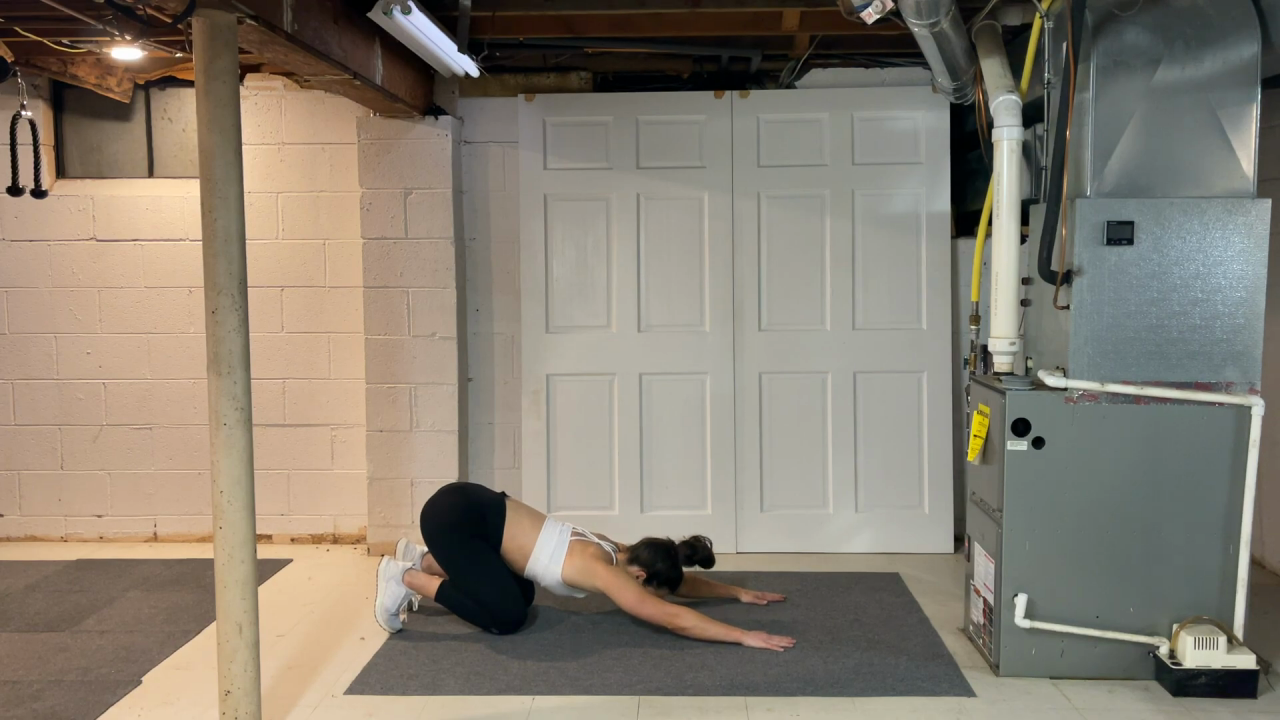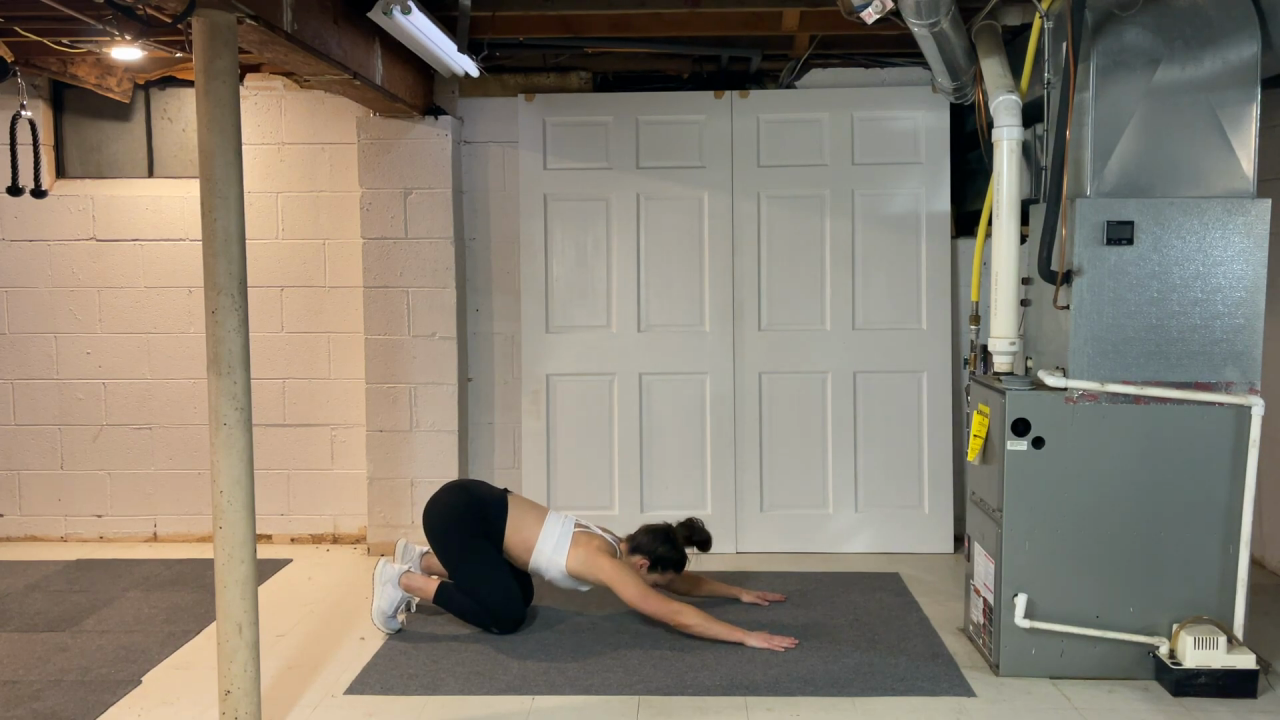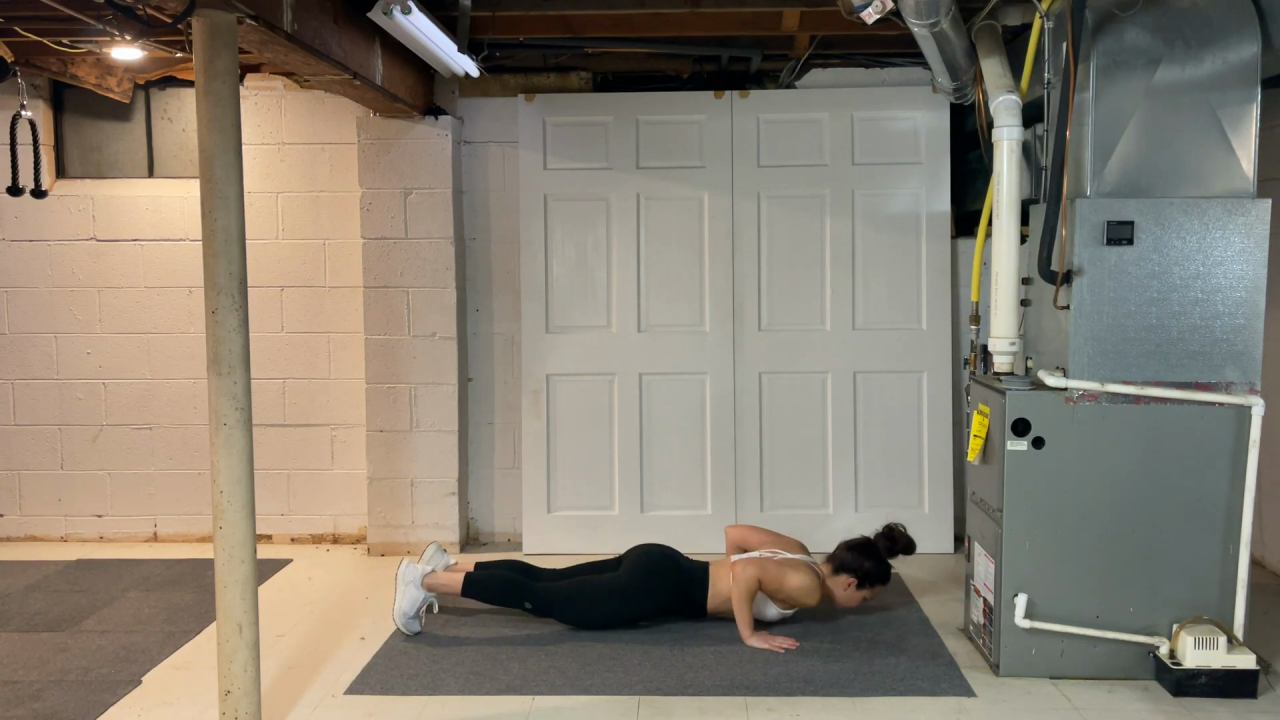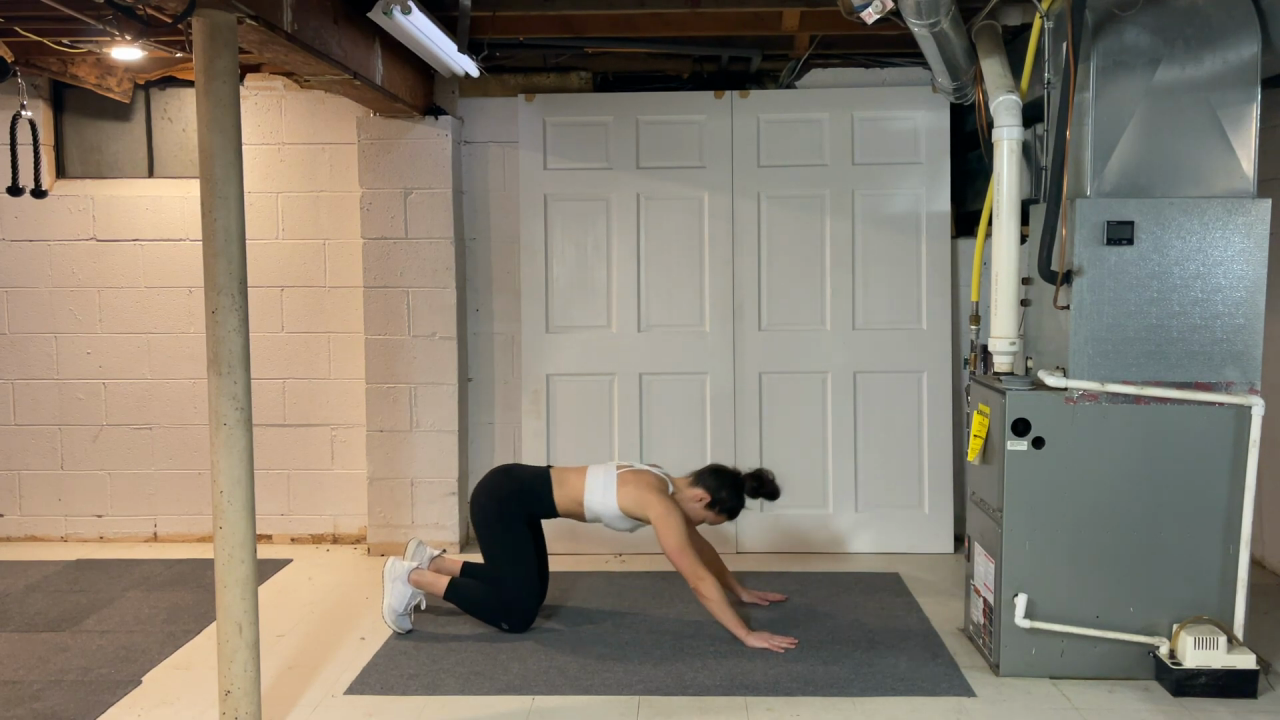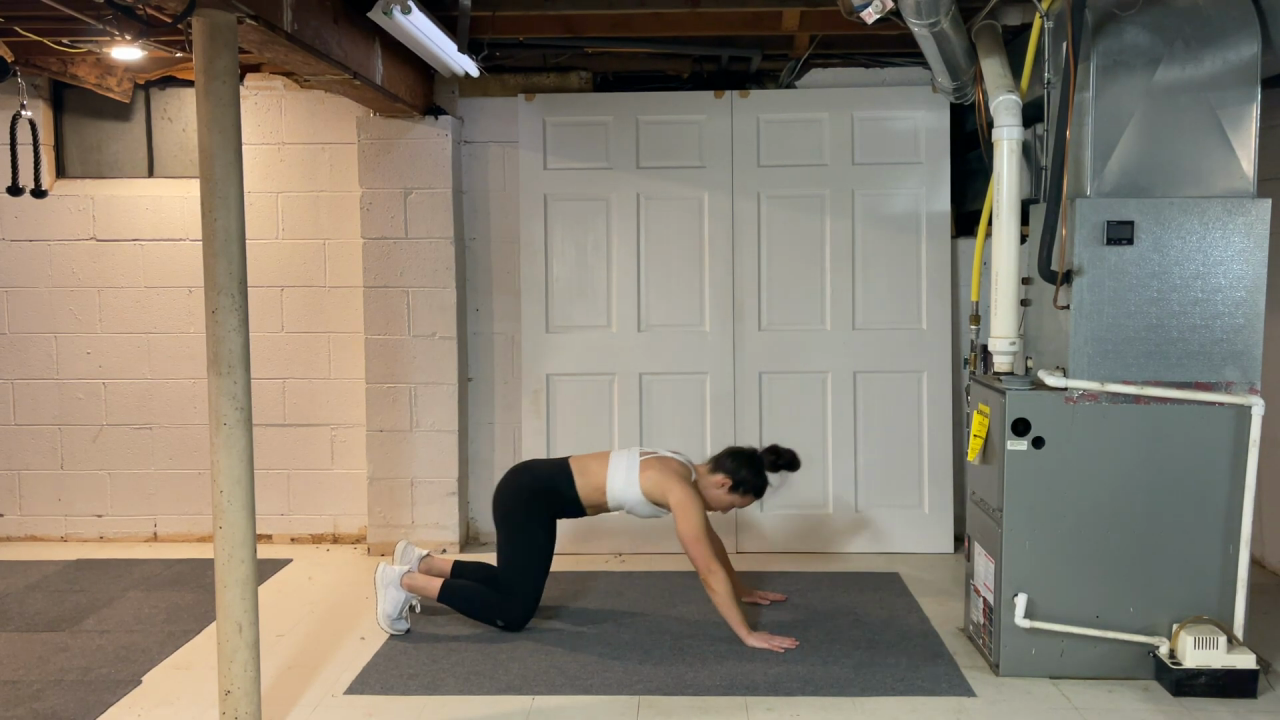
dt=1s
person 1, frame 1
left shoulder: (617, 552)
right shoulder: (606, 571)
left elbow: (681, 580)
right elbow: (674, 617)
left wrist: (739, 593)
right wrist: (745, 636)
left hip: (476, 508)
right hip: (453, 515)
left knee: (521, 595)
right knee: (507, 617)
left ankle: (423, 560)
right ankle: (405, 578)
person 1, frame 2
left shoulder: (623, 548)
right shoulder: (609, 563)
left elbow: (681, 579)
right elbow: (675, 613)
left wrist: (739, 593)
right wrist: (746, 637)
left hip: (475, 505)
right hip: (455, 511)
left knee: (518, 595)
right knee: (506, 617)
left ankle: (423, 561)
right ankle: (403, 581)
person 1, frame 3
left shoulder: (798, 553)
right shoulder: (807, 586)
left elbow: (735, 531)
right elbow: (745, 575)
right wrist: (749, 633)
left hip: (657, 565)
right hip: (657, 586)
left knee: (545, 579)
right knee: (540, 599)
left ankle: (446, 564)
right ankle: (424, 580)
person 1, frame 4
left shoulder: (669, 488)
right shoulder: (660, 504)
left elbow: (698, 546)
right elbow: (698, 579)
left wrist: (742, 592)
right wrist: (746, 633)
left hip: (515, 493)
right hip: (504, 498)
left knee: (530, 593)
right knee: (516, 616)
left ankle: (431, 561)
right ankle: (412, 578)
person 1, frame 5
left shoulder: (688, 473)
right shoulder: (682, 490)
left elbow: (710, 541)
right elbow: (710, 570)
left wrist: (742, 591)
right wrist: (747, 634)
left hip: (538, 487)
right hip: (529, 494)
left knee: (516, 584)
right knee: (512, 615)
left ankle: (421, 562)
right ankle: (404, 584)
